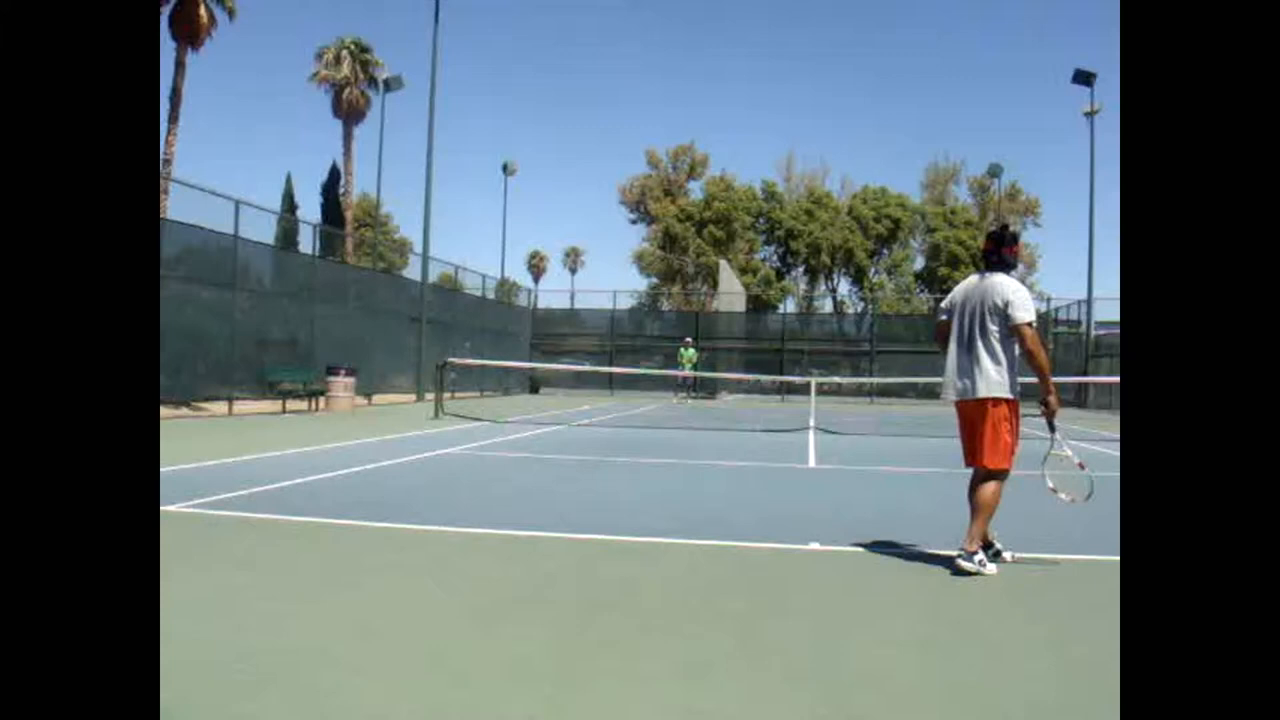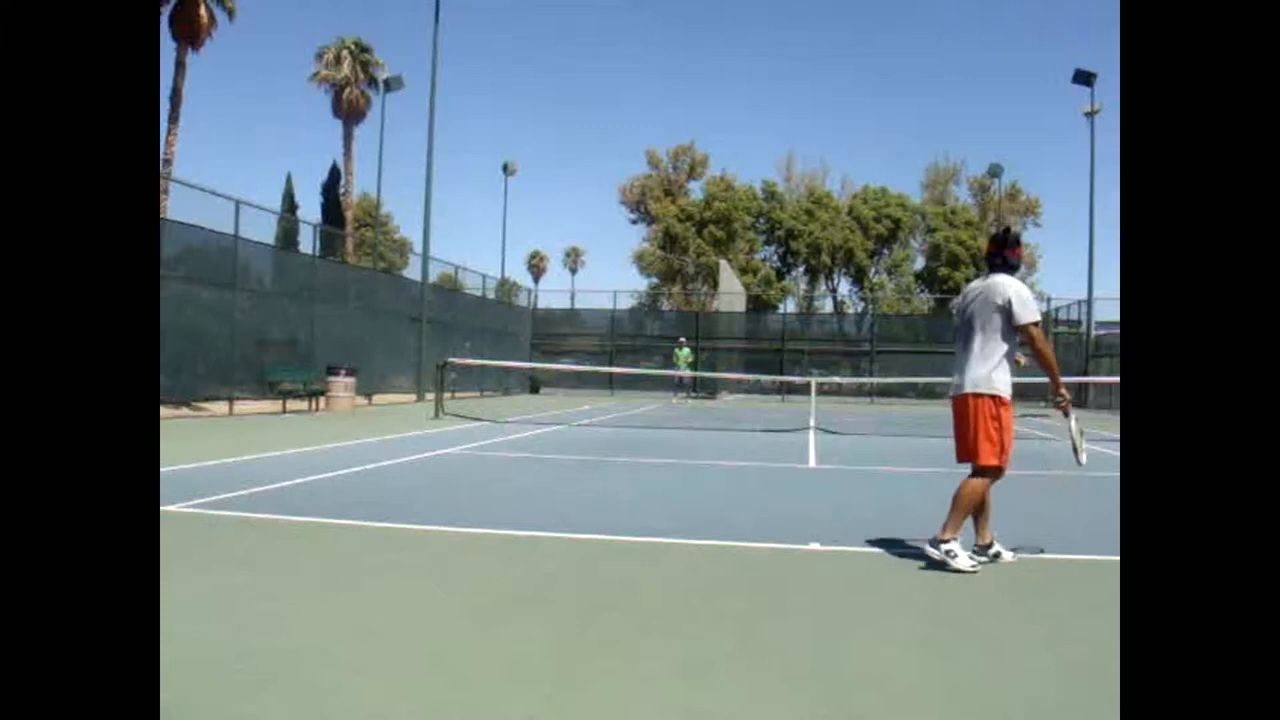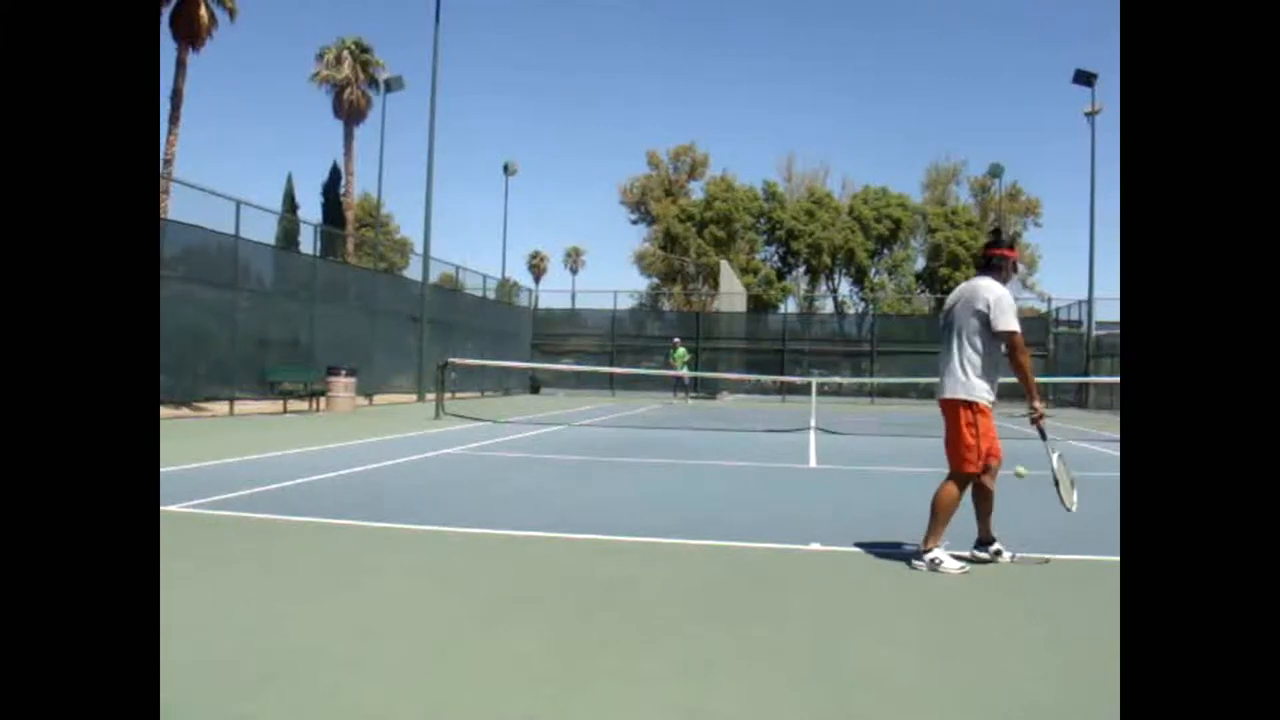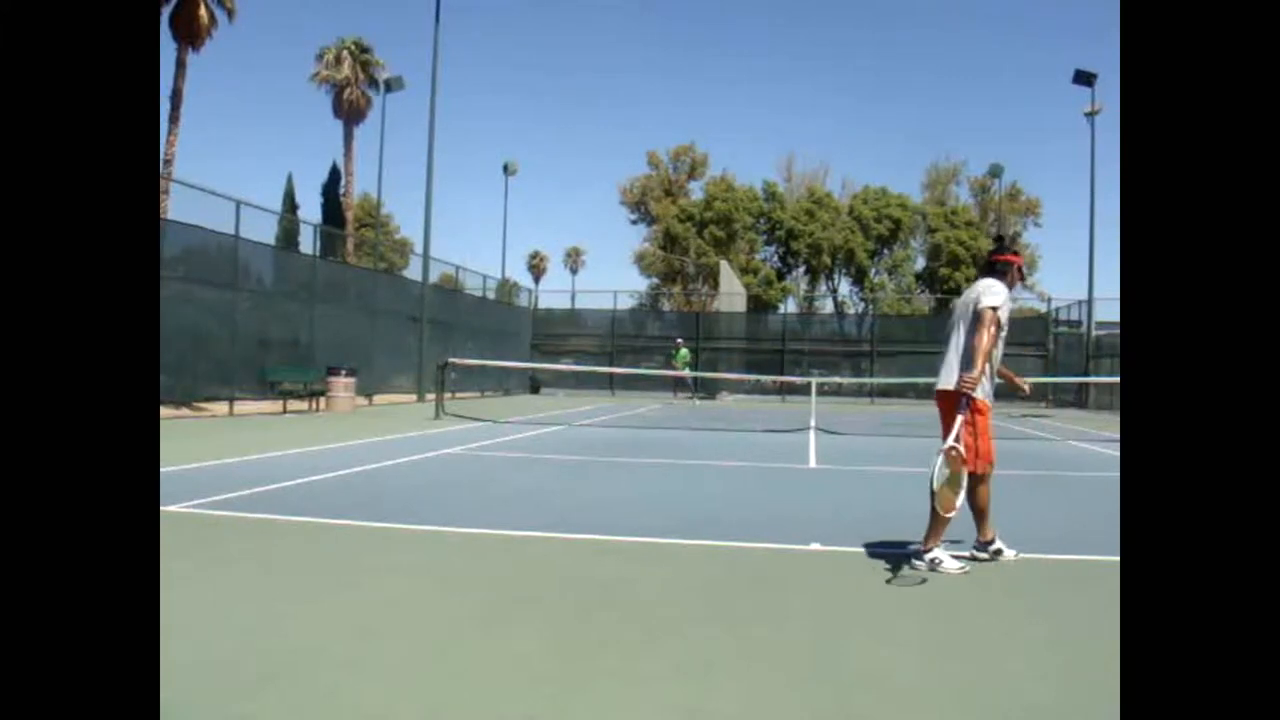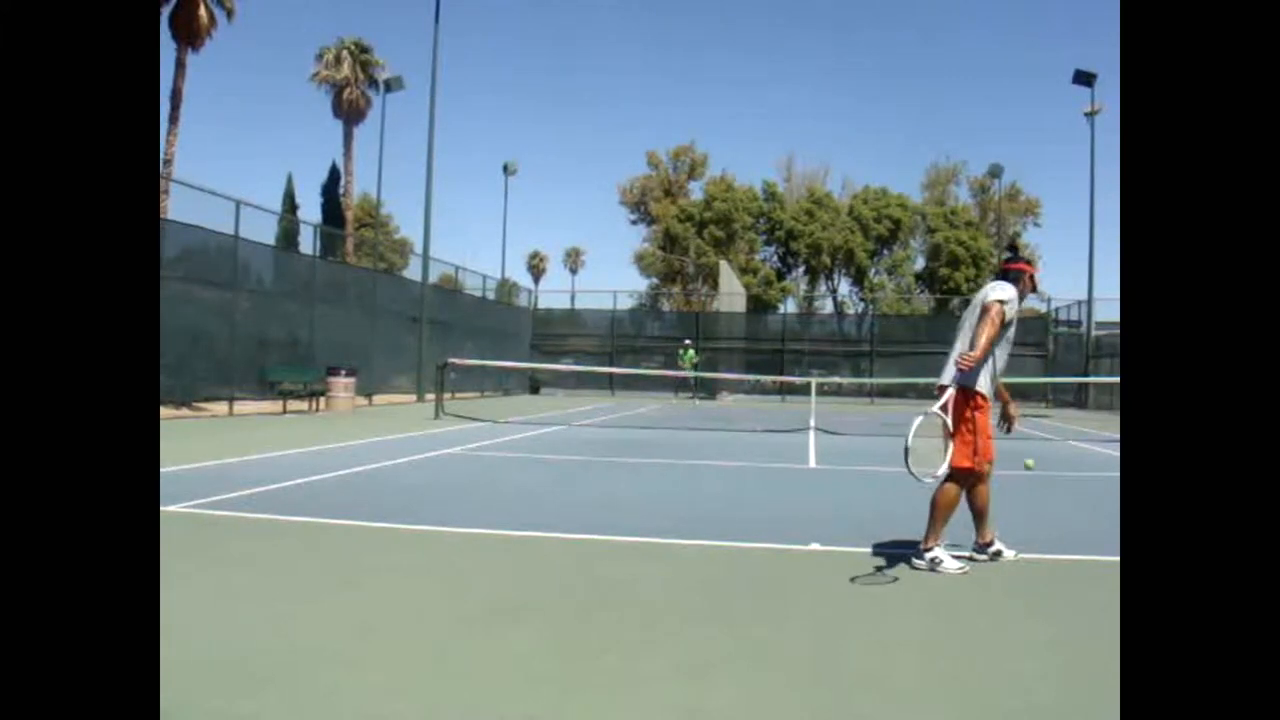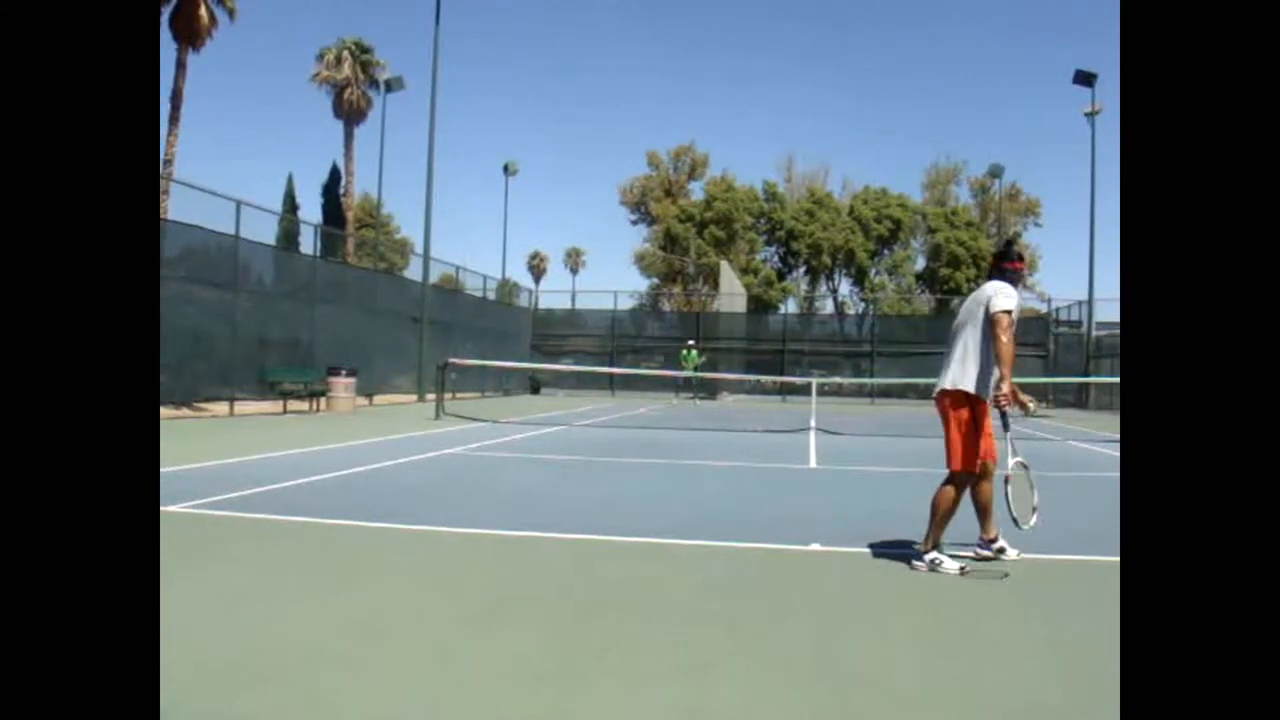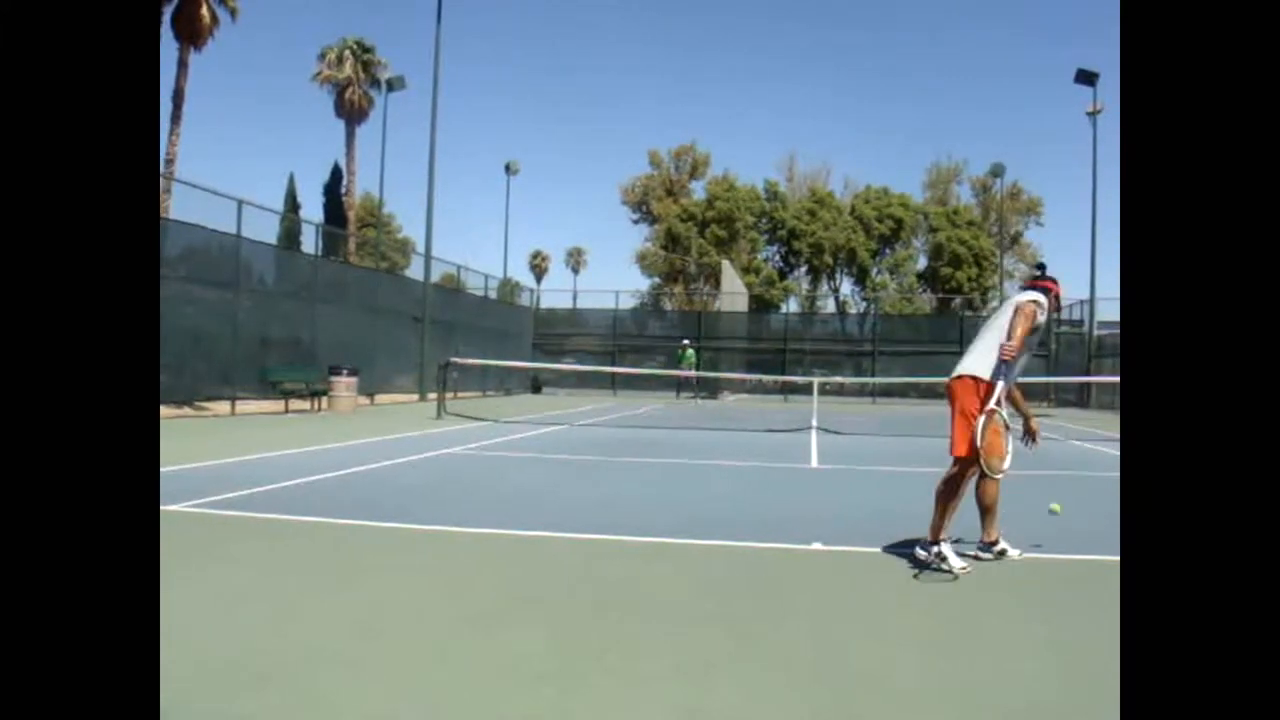
dt=0.4s
person 1, frame 1
left shoulder: (961, 289)
right shoulder: (1013, 289)
left elbow: (941, 337)
right elbow: (1031, 345)
right wrist: (1049, 392)
left hip: (962, 390)
right hip: (995, 391)
left knee: (983, 470)
right knee: (996, 472)
left ankle: (984, 543)
right ankle: (971, 549)
person 1, frame 2
left shoulder: (970, 290)
right shoulder: (1014, 289)
right elbow: (1037, 342)
right wrist: (1058, 385)
left hip: (964, 387)
right hip: (988, 389)
left knee: (986, 468)
right knee: (988, 468)
left ankle: (984, 543)
right ankle: (944, 540)
person 1, frame 3
left shoulder: (960, 292)
right shoulder: (998, 294)
right elbow: (1016, 352)
right wrist: (1033, 398)
left hip: (961, 391)
right hip: (970, 395)
left knee: (988, 466)
right knee: (962, 473)
left ankle: (986, 541)
right ankle: (929, 550)
person 1, frame 4
left shoulder: (978, 292)
right shoulder: (995, 290)
right elbow: (987, 329)
left wrist: (1010, 378)
right wrist: (976, 372)
left hip: (968, 392)
right hip: (963, 392)
left knee: (982, 468)
right knee: (964, 471)
left ankle: (986, 540)
right ankle: (928, 549)
person 1, frame 5
left shoulder: (993, 294)
right shoulder: (1005, 290)
right elbow: (992, 318)
left wrist: (1007, 402)
right wrist: (977, 351)
left hip: (974, 392)
right hip: (966, 390)
left knee: (981, 468)
right knee: (962, 470)
left ankle: (985, 541)
right ankle: (928, 549)
person 1, frame 6
left shoulder: (979, 296)
right shoulder: (1004, 292)
right elbow: (1003, 333)
left wrist: (1016, 396)
right wrist: (1006, 384)
left hip: (969, 393)
right hip: (963, 393)
left knee: (986, 466)
right knee: (962, 473)
left ankle: (989, 539)
right ankle: (927, 551)
person 1, frame 7
left shoulder: (1018, 308)
right shoulder: (1036, 300)
left elbow: (1007, 382)
right elbow: (1025, 313)
left wrist: (1027, 418)
right wrist: (1016, 340)
left hip: (981, 386)
right hip: (975, 382)
right knee: (968, 462)
left ankle: (990, 540)
right ankle: (934, 542)
